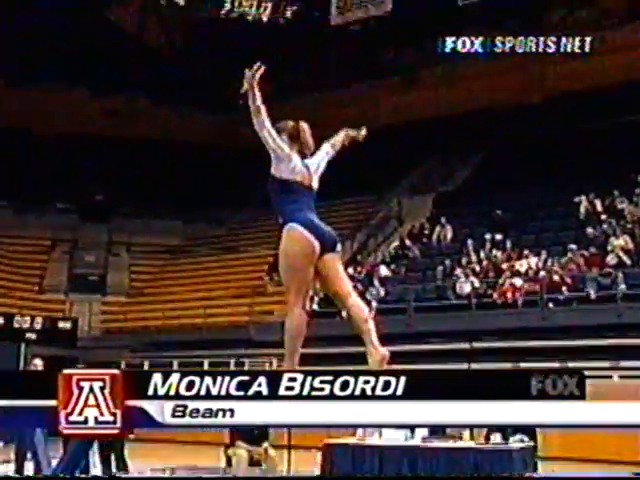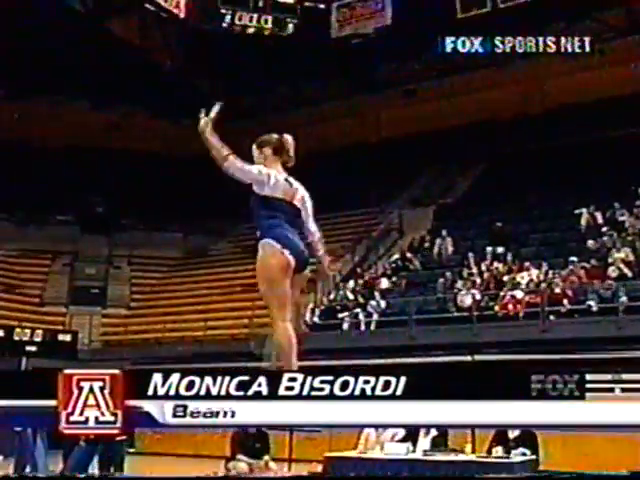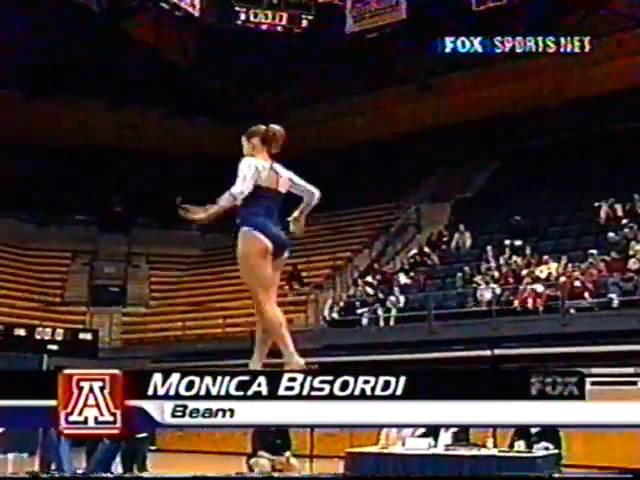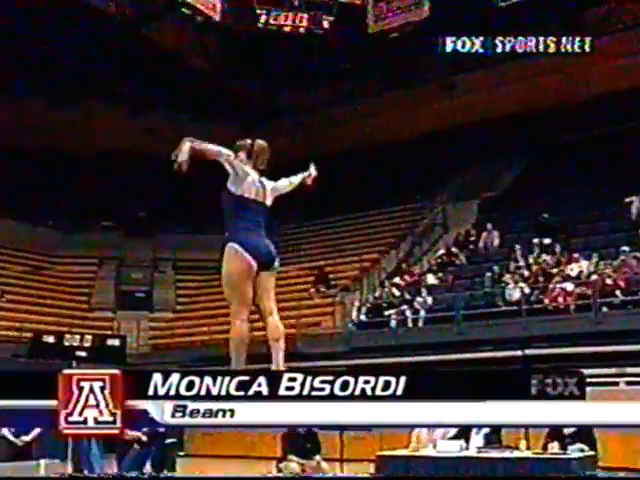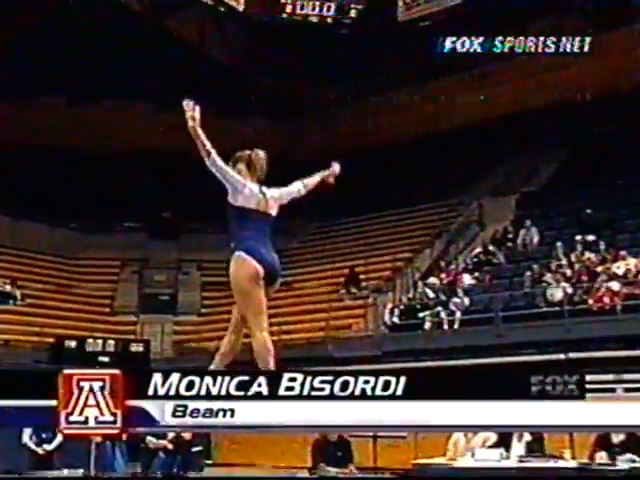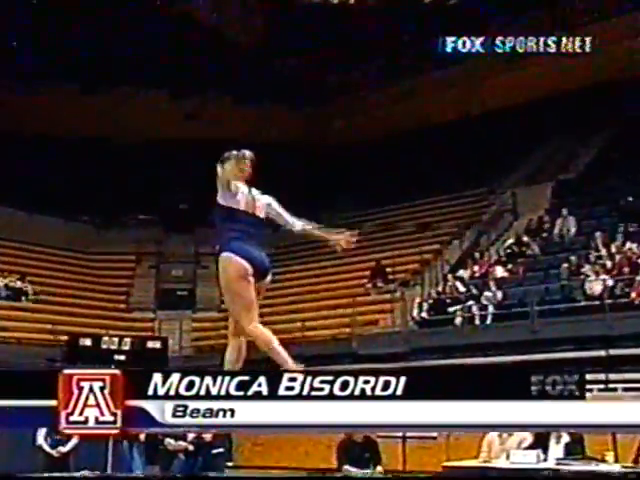
dt=0.4s
person 1, frame 1
left shoulder: (285, 159)
right shoulder: (311, 165)
left elbow: (262, 125)
right elbow: (331, 145)
left wrist: (252, 89)
right wrist: (348, 134)
left hip: (300, 233)
right hip: (324, 234)
left knee: (295, 304)
right knee: (346, 295)
left ankle: (290, 369)
right ankle: (375, 349)
person 1, frame 2
left shoulder: (267, 176)
right shoulder: (298, 188)
left elbow: (232, 164)
right elbow: (311, 230)
left wrist: (207, 133)
right wrist: (323, 257)
left hip: (276, 248)
right hip: (297, 250)
left knee: (279, 318)
right knee: (284, 317)
right ankle: (286, 370)
person 1, frame 3
left shoulder: (250, 164)
right shoulder: (281, 172)
left elbow: (238, 193)
right elbow: (313, 194)
left wrist: (205, 213)
right wrist: (299, 217)
left hip: (255, 235)
right hip: (277, 239)
left knee: (265, 302)
right knee: (264, 303)
left ankle: (291, 358)
right ankle: (258, 362)
person 1, frame 4
left shoulder: (242, 174)
right shoulder: (267, 186)
left elbow: (224, 154)
right elbow: (290, 182)
left wrist: (189, 146)
right wrist: (307, 175)
left hip: (241, 250)
right hip: (266, 251)
left knee: (239, 315)
right knee: (270, 314)
right ankle: (278, 368)
person 1, frame 5
left shoulder: (241, 187)
right shoulder: (272, 195)
left elbow: (213, 160)
right elbow: (301, 186)
left wrist: (195, 128)
right wrist: (326, 175)
left hip: (247, 260)
right hip: (270, 262)
left knee: (258, 327)
right knee: (236, 326)
person 1, frame 6
left shoulder: (230, 190)
right shoulder: (264, 199)
left elbow: (225, 181)
right elbow: (296, 224)
right wrist: (330, 236)
left hip: (235, 259)
right hip: (258, 261)
left knee: (249, 325)
right knee: (236, 329)
left ankle: (291, 368)
